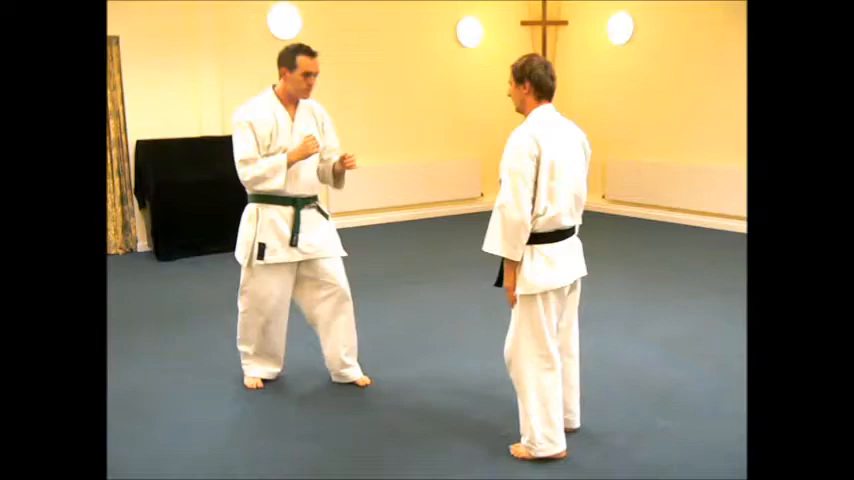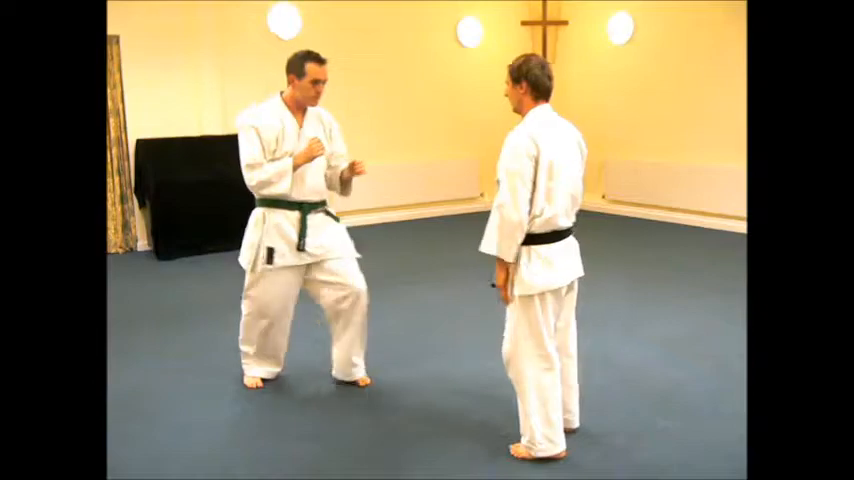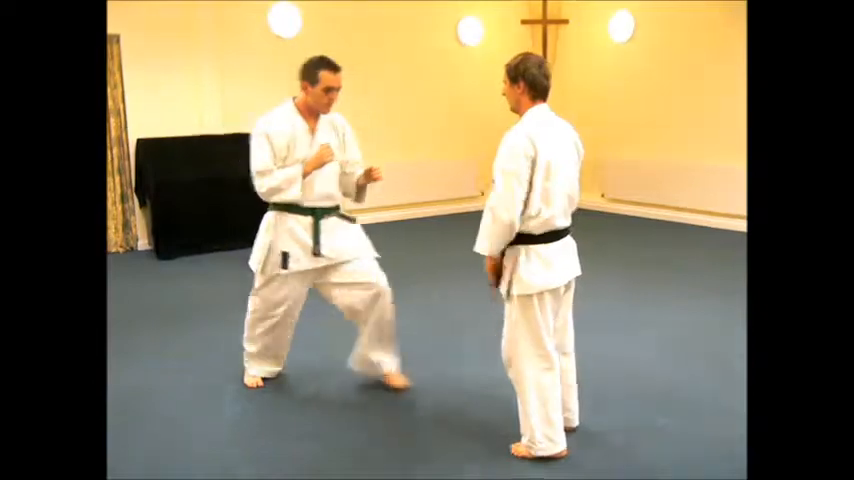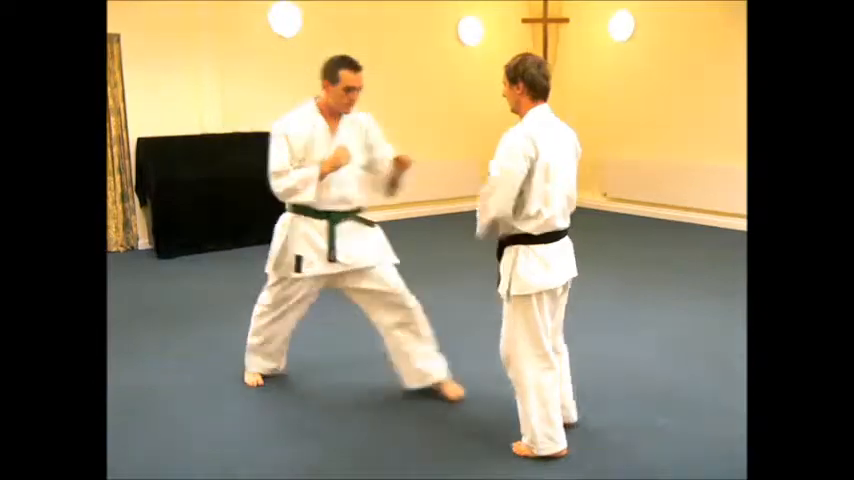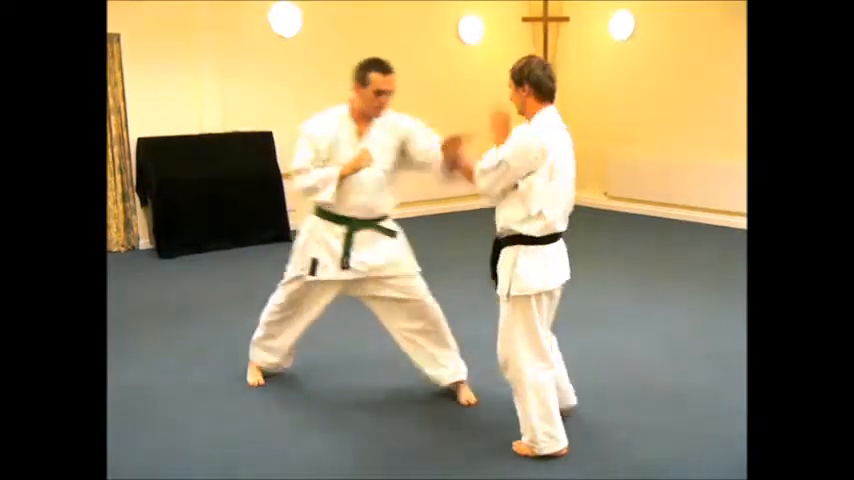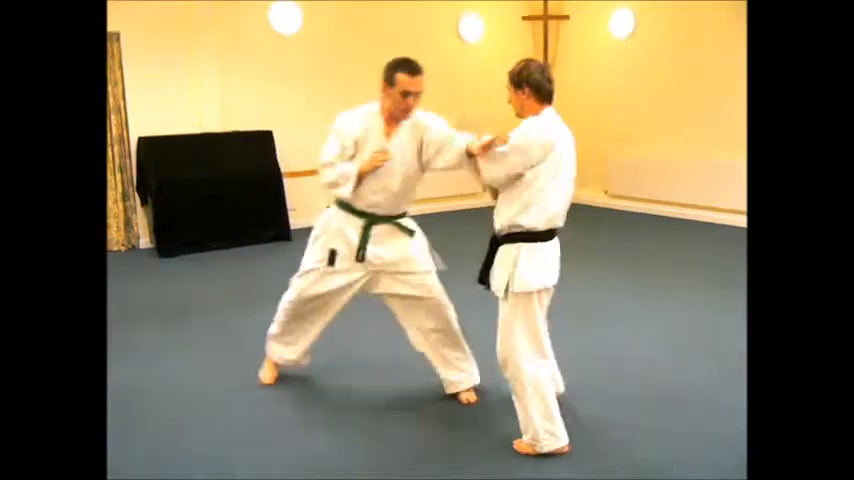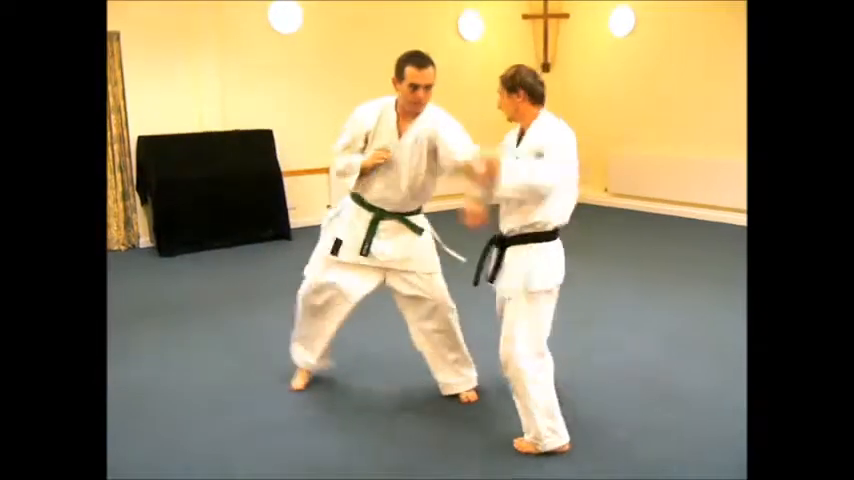
dt=0.1s
person 1, frame 1
left shoulder: (525, 137)
right shoulder: (573, 132)
left elbow: (514, 208)
left wrist: (509, 263)
left hip: (538, 256)
right hip: (568, 249)
left knee: (530, 351)
right knee: (562, 343)
left ankle: (544, 440)
right ankle: (565, 416)
person 1, frame 2
left shoulder: (523, 137)
right shoulder: (570, 131)
left elbow: (512, 208)
left wrist: (503, 262)
left hip: (536, 256)
right hip: (565, 249)
left knee: (529, 351)
right knee: (561, 343)
left ankle: (545, 441)
right ankle: (565, 416)
person 1, frame 3
left shoulder: (520, 137)
right shoulder: (566, 130)
left elbow: (504, 209)
left wrist: (492, 254)
left hip: (532, 257)
right hip: (562, 248)
left knee: (527, 351)
right knee: (558, 343)
left ankle: (545, 440)
right ankle: (564, 414)
person 1, frame 4
left shoulder: (520, 138)
right shoulder: (564, 132)
left elbow: (497, 202)
left wrist: (483, 216)
left hip: (530, 257)
right hip: (559, 249)
left knee: (527, 351)
right knee: (551, 342)
left ankle: (546, 440)
right ankle: (562, 411)
person 1, frame 5
left shoulder: (531, 136)
right shoulder: (552, 131)
left elbow: (487, 179)
left wrist: (481, 153)
left hip: (528, 257)
right hip: (547, 250)
left knee: (521, 350)
right knee: (536, 334)
left ankle: (546, 438)
right ankle: (560, 396)
person 1, frame 6
left shoulder: (538, 132)
right shoulder: (550, 131)
left elbow: (492, 169)
right elbow: (506, 174)
left wrist: (479, 155)
right wrist: (491, 153)
left hip: (525, 254)
right hip: (536, 248)
left knee: (521, 348)
right knee: (529, 335)
left ankle: (547, 436)
right ankle: (548, 385)
person 1, frame 7
left shoulder: (556, 133)
right shoulder: (520, 135)
left elbow: (533, 178)
right elbow: (499, 181)
left wrist: (494, 168)
right wrist: (482, 205)
left hip: (535, 255)
right hip: (511, 249)
left knee: (521, 347)
right knee: (516, 332)
left ankle: (548, 433)
right ankle: (531, 375)
person 2, frame 1
left shoulder: (316, 112)
right shoulder: (251, 114)
left elbow: (324, 168)
right elbow: (249, 173)
left wrist: (339, 165)
right wrist: (291, 157)
left hip: (311, 218)
right hip: (269, 220)
left knee: (332, 293)
right knee: (263, 300)
left ankle: (344, 367)
right ankle: (258, 365)
person 2, frame 2
left shoulder: (324, 120)
right shoulder: (257, 120)
left elbow: (331, 175)
right elbow: (255, 178)
left wrist: (346, 173)
right wrist: (296, 160)
left hip: (320, 222)
right hip: (276, 225)
left knee: (351, 292)
right knee: (267, 304)
left ankle: (349, 367)
right ankle: (259, 365)
person 2, frame 3
left shoulder: (338, 125)
right shoulder: (271, 126)
left elbow: (346, 178)
right elbow: (265, 184)
left wrist: (363, 179)
right wrist: (306, 167)
left hip: (336, 226)
right hip: (289, 228)
left knee: (374, 291)
right knee: (275, 305)
left ankle: (379, 362)
right ankle: (260, 364)
person 2, frame 4
left shoulder: (362, 123)
right shoulder: (289, 126)
left elbow: (381, 170)
right elbow: (282, 184)
left wrist: (396, 167)
right wrist: (323, 168)
left hip: (355, 230)
right hip: (307, 231)
left knee: (396, 300)
right knee: (281, 302)
left ankle: (432, 373)
right ankle: (260, 362)
person 2, frame 5
left shoulder: (398, 125)
right shoulder: (320, 126)
left elbow: (429, 150)
right elbow: (304, 181)
left wrist: (449, 149)
right wrist: (343, 170)
left hip: (379, 237)
right hip: (327, 235)
left knee: (416, 306)
right knee: (293, 301)
left ankle: (452, 376)
right ankle: (261, 359)
person 2, frame 6
left shoulder: (424, 125)
right shoulder: (351, 122)
left elbow: (449, 147)
right elbow: (329, 174)
left wrist: (473, 148)
right wrist: (363, 167)
left hip: (395, 233)
right hip: (346, 227)
left knee: (432, 305)
right knee: (307, 295)
left ankle: (461, 378)
right ankle: (278, 354)
person 2, frame 7
left shoulder: (440, 125)
right shoulder: (364, 115)
left elbow: (463, 155)
right elbow: (340, 157)
right wrist: (365, 162)
left hip: (405, 229)
right hip: (357, 219)
left knee: (433, 305)
right knee: (319, 290)
left ankle: (458, 378)
right ankle: (308, 361)
